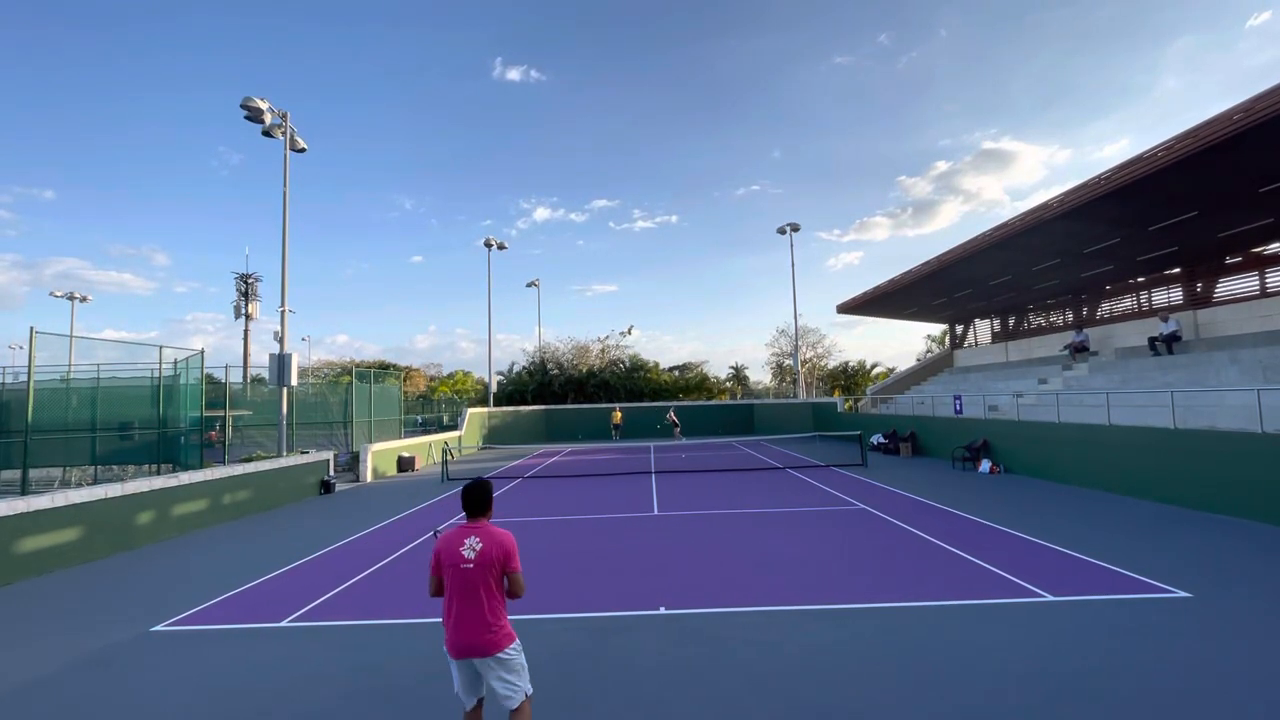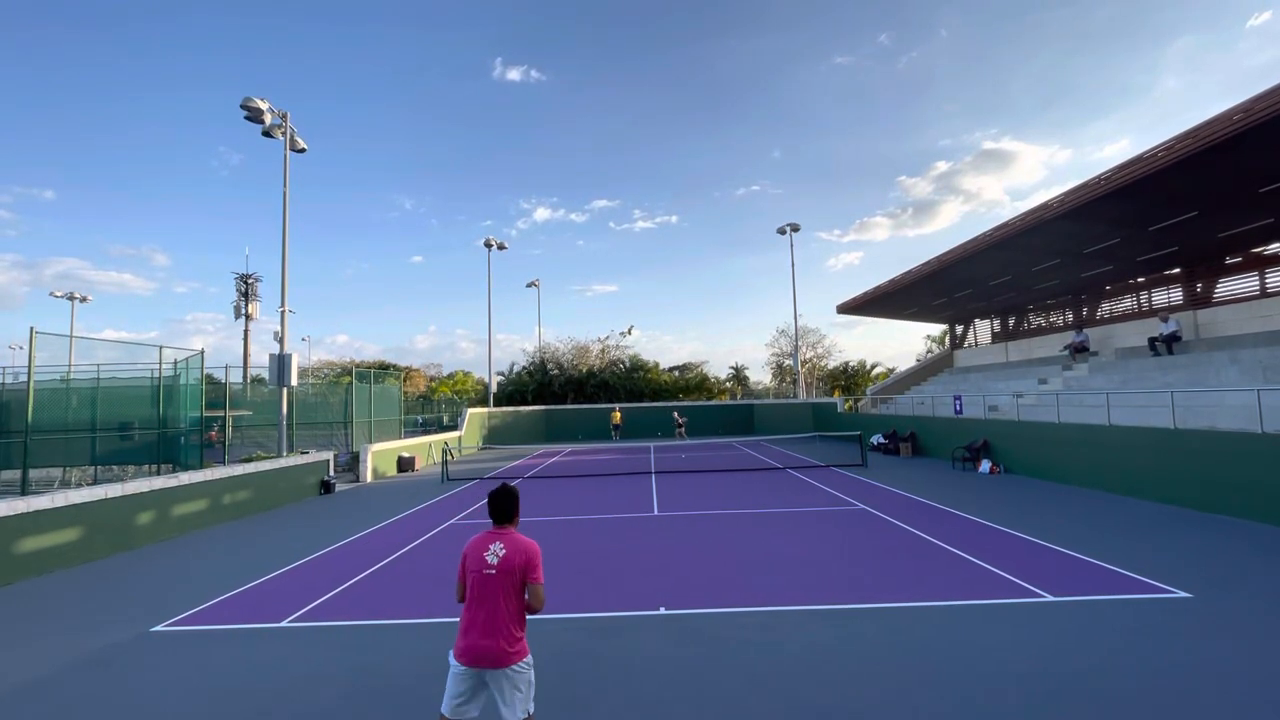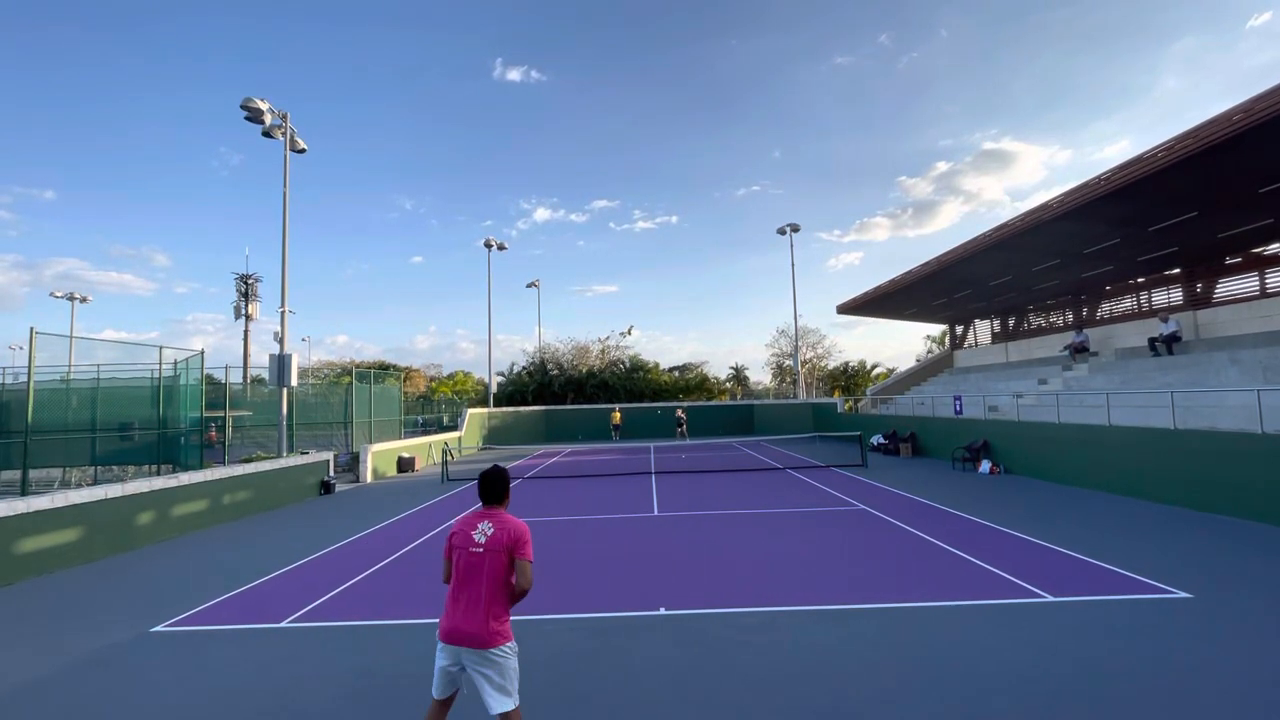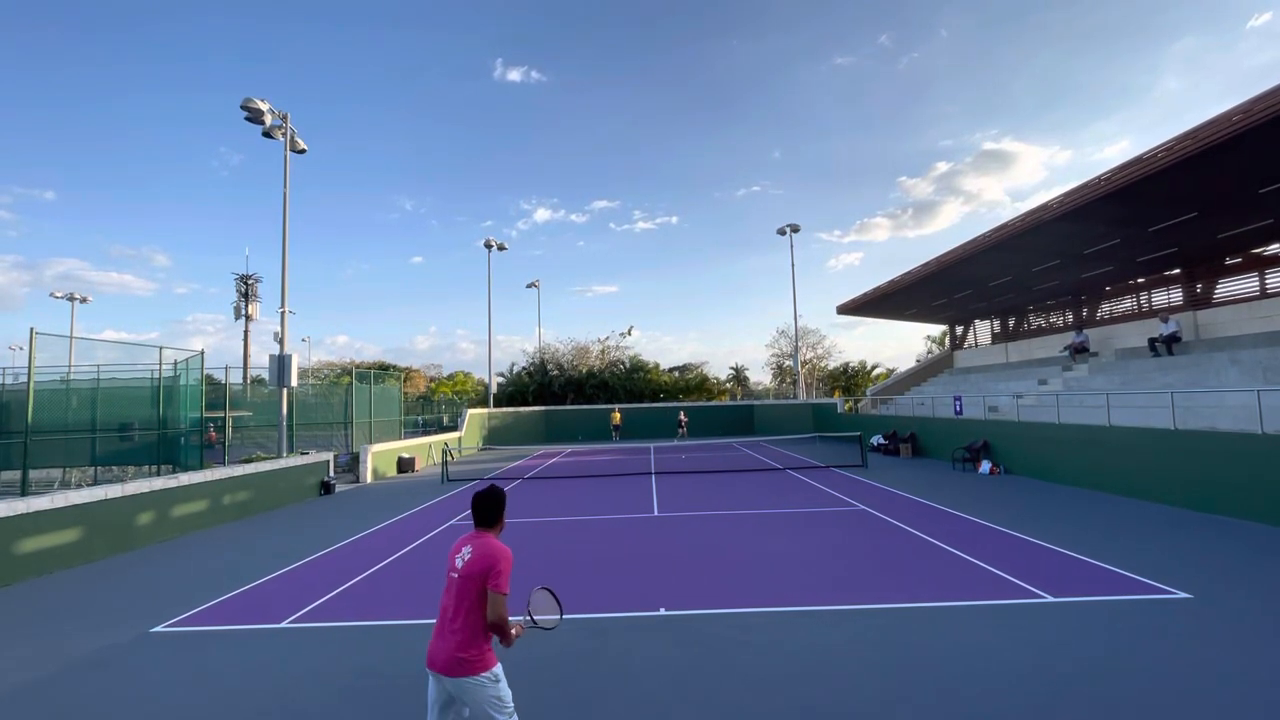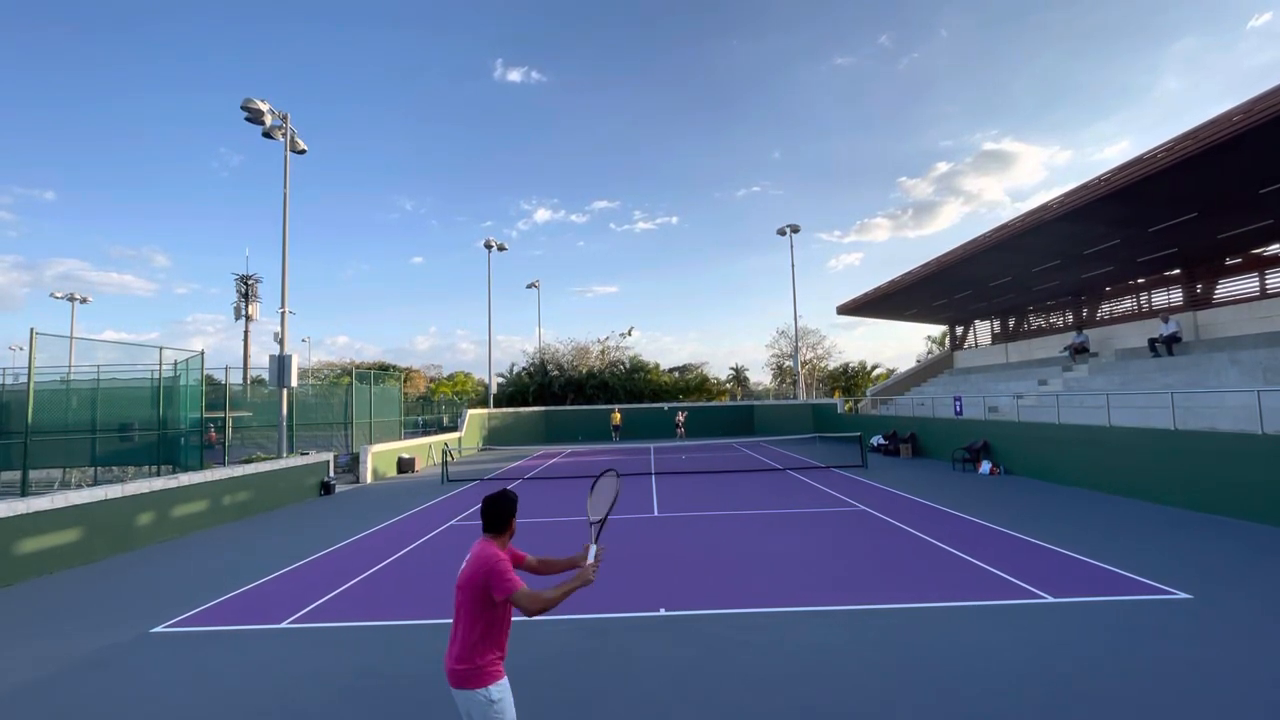
dt=0.3s
person 1, frame 1
left shoulder: (443, 542)
right shoulder: (503, 540)
left elbow: (434, 590)
right elbow: (517, 591)
left hip: (457, 644)
right hip: (496, 642)
person 1, frame 2
left shoulder: (471, 546)
right shoulder: (528, 548)
left elbow: (461, 596)
right elbow: (537, 604)
left hip: (467, 652)
right hip: (509, 654)
person 1, frame 3
left shoulder: (459, 526)
right shoulder: (517, 529)
left elbow: (446, 576)
right elbow: (524, 584)
right wrist: (507, 599)
left hip: (451, 633)
right hip: (489, 638)
person 1, frame 4
left shoulder: (460, 546)
right shoulder: (498, 554)
right elbow: (495, 616)
left wrist: (506, 626)
right wrist: (509, 635)
left hip: (437, 659)
right hip: (472, 665)
person 1, frame 5
left shoulder: (491, 548)
right shoulder: (493, 560)
left elbow: (534, 565)
right elbow: (532, 606)
left wrist: (576, 562)
right wrist: (576, 582)
left hip: (464, 667)
right hip: (479, 675)
